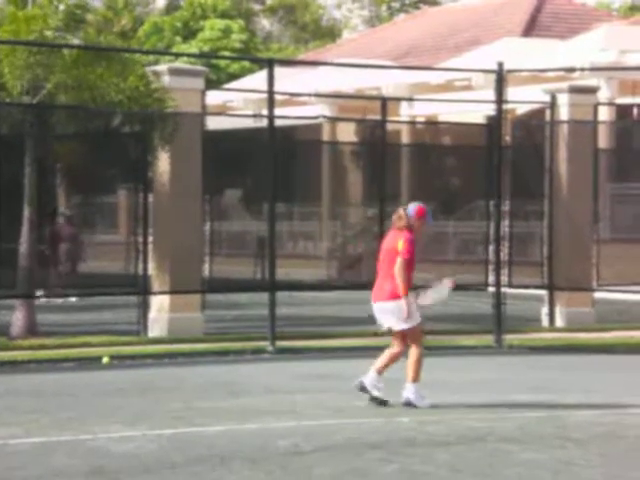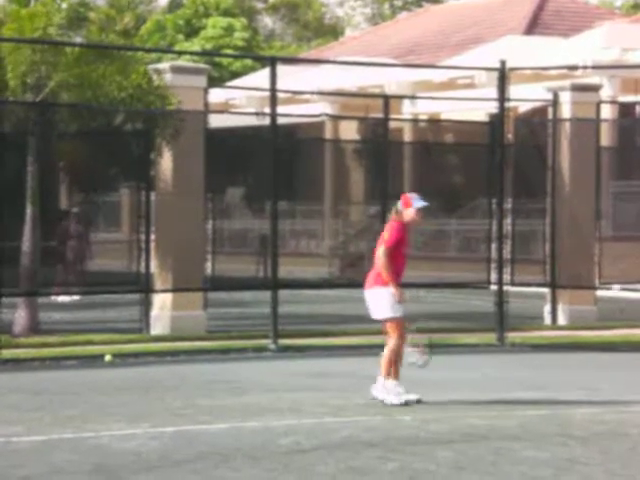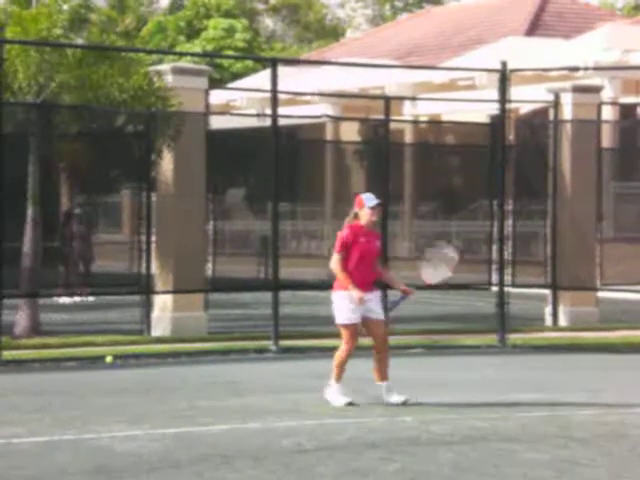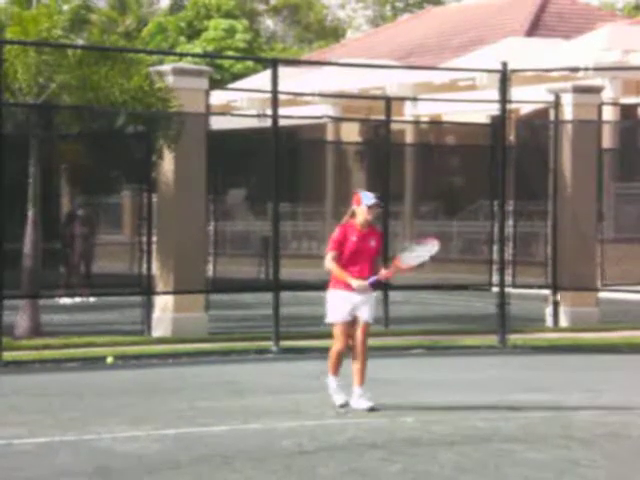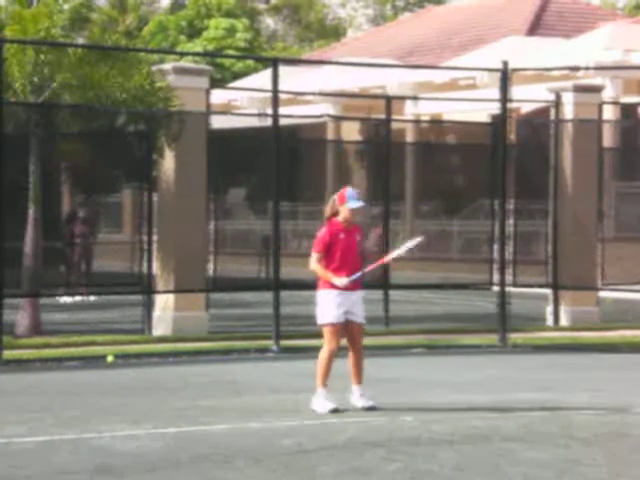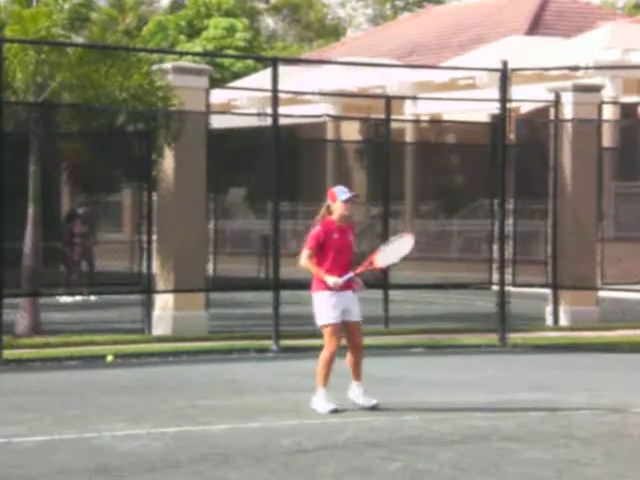
dt=0.5s
person 1, frame 1
left shoulder: (392, 236)
right shoulder: (407, 238)
right elbow: (398, 269)
right wrist: (405, 298)
left hip: (379, 299)
right hip: (395, 299)
left knee: (399, 346)
right knee: (417, 344)
left ankle: (370, 377)
right ankle: (411, 393)
person 1, frame 2
left shoulder: (399, 229)
right shoulder: (396, 227)
right elbow: (381, 257)
right wrist: (394, 285)
left hip: (383, 289)
right hip: (382, 288)
left knee: (397, 338)
right knee: (397, 338)
left ankle: (392, 387)
right ankle: (382, 384)
person 1, frame 3
left shoulder: (375, 236)
right shoulder: (349, 232)
right elbow: (334, 264)
left wrist: (395, 284)
right wrist: (352, 289)
left hip: (370, 294)
right hip: (346, 294)
left knee: (382, 341)
right knee: (349, 343)
left ankle: (384, 389)
right ankle: (333, 388)
person 1, frame 4
left shoulder: (376, 234)
right shoulder: (342, 231)
right elbow: (329, 262)
left wrist: (381, 272)
right wrist: (351, 280)
left hip: (365, 294)
right hip: (341, 292)
left knee: (360, 343)
right knee: (341, 343)
left ankle: (358, 394)
right ankle: (333, 379)
person 1, frame 5
left shoulder: (356, 229)
right shoulder: (328, 231)
right elbow: (314, 264)
right wrist: (334, 279)
left hip: (354, 293)
right hip: (331, 293)
left knee: (357, 344)
right knee: (331, 346)
left ankle: (357, 392)
right ankle: (320, 395)
person 1, frame 6
left shoulder: (349, 228)
right shoulder: (321, 229)
right elbow: (304, 260)
left wrist: (353, 278)
right wrist: (326, 277)
left hip: (347, 293)
right hip: (326, 293)
left knee: (357, 343)
right knee: (332, 346)
left ankle: (356, 389)
right ankle: (320, 395)
